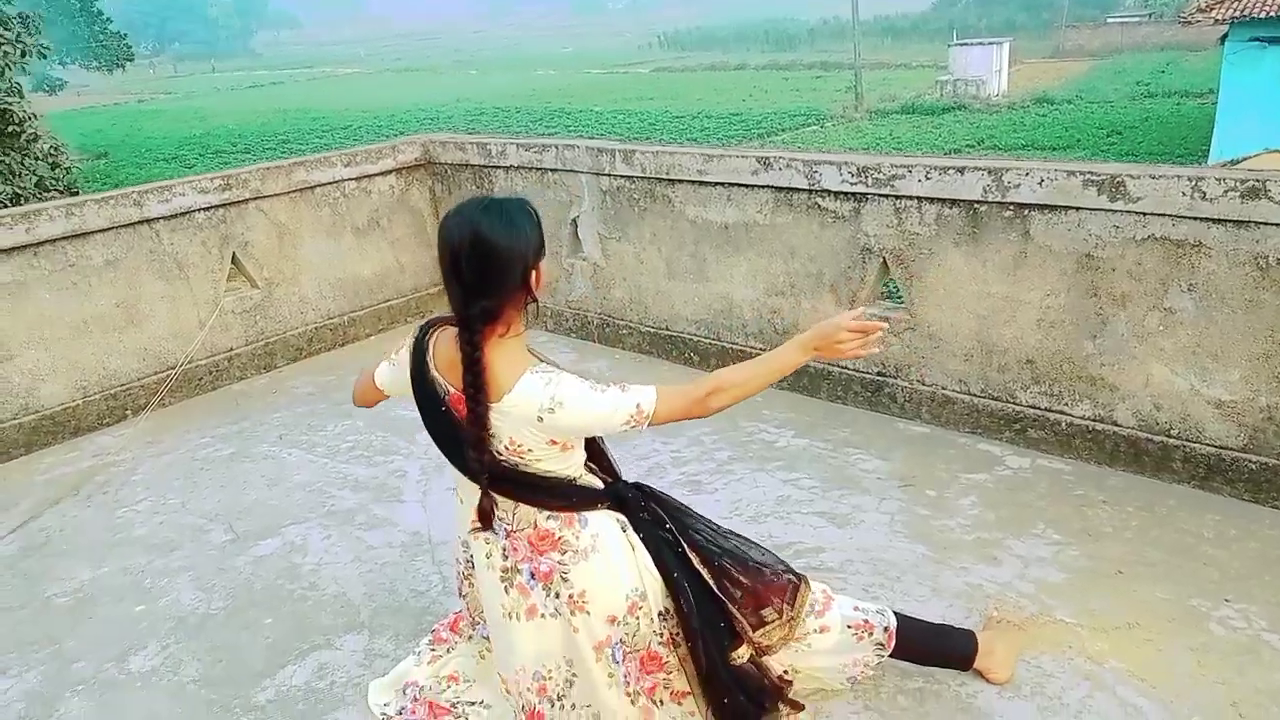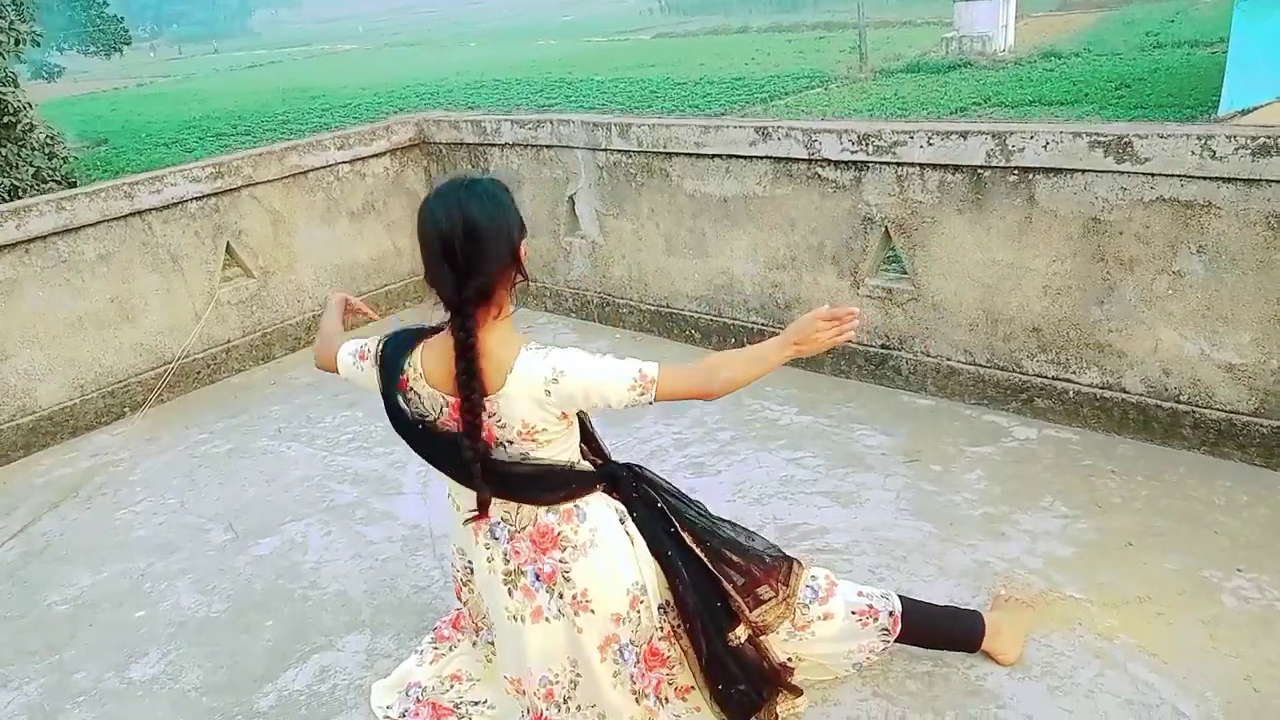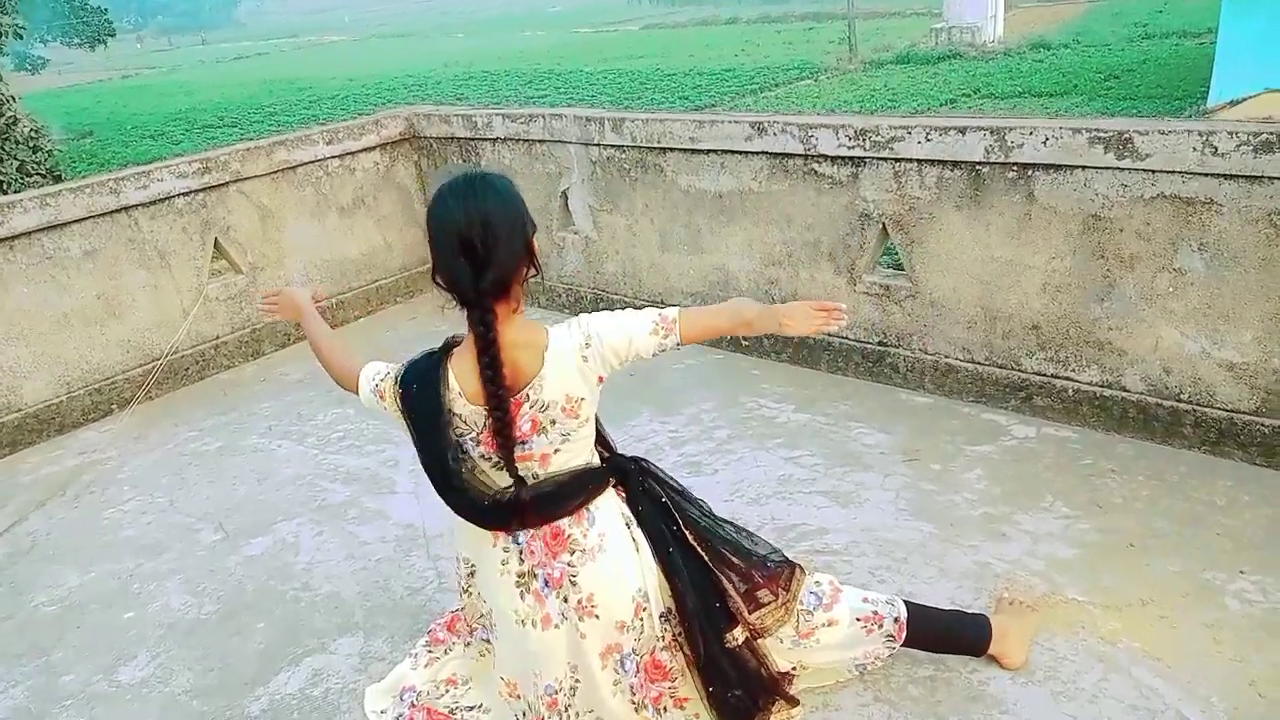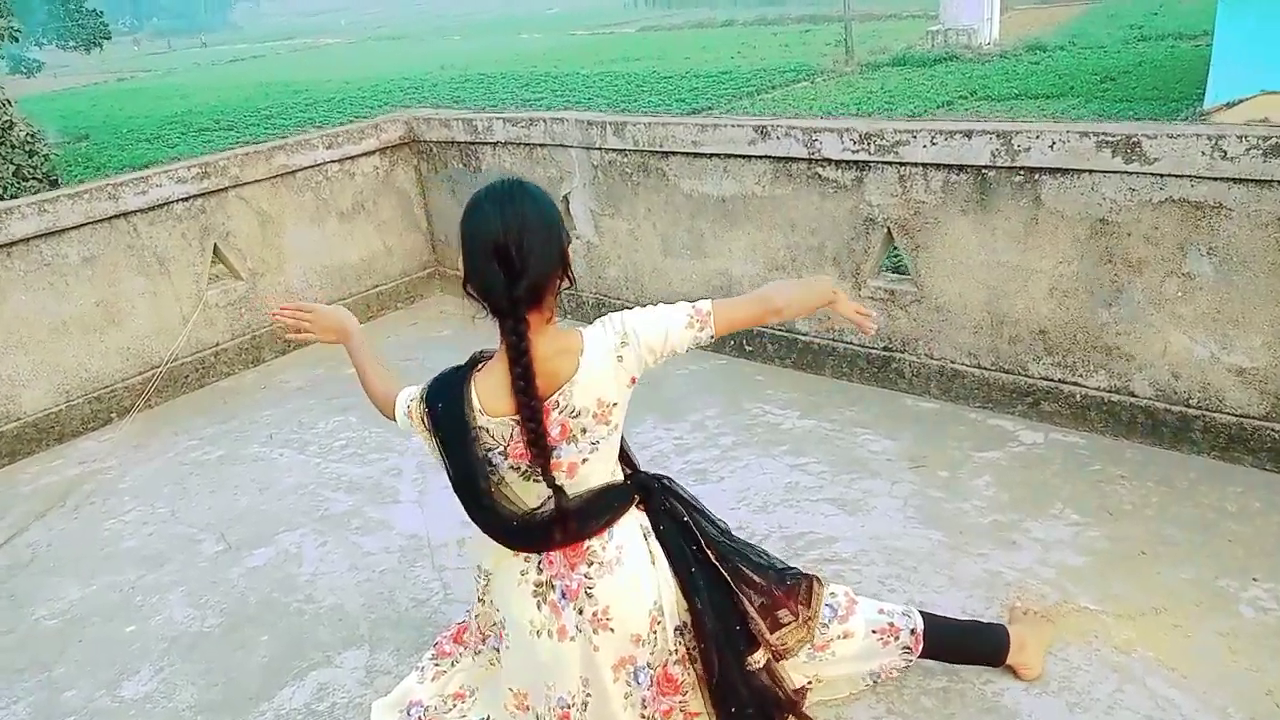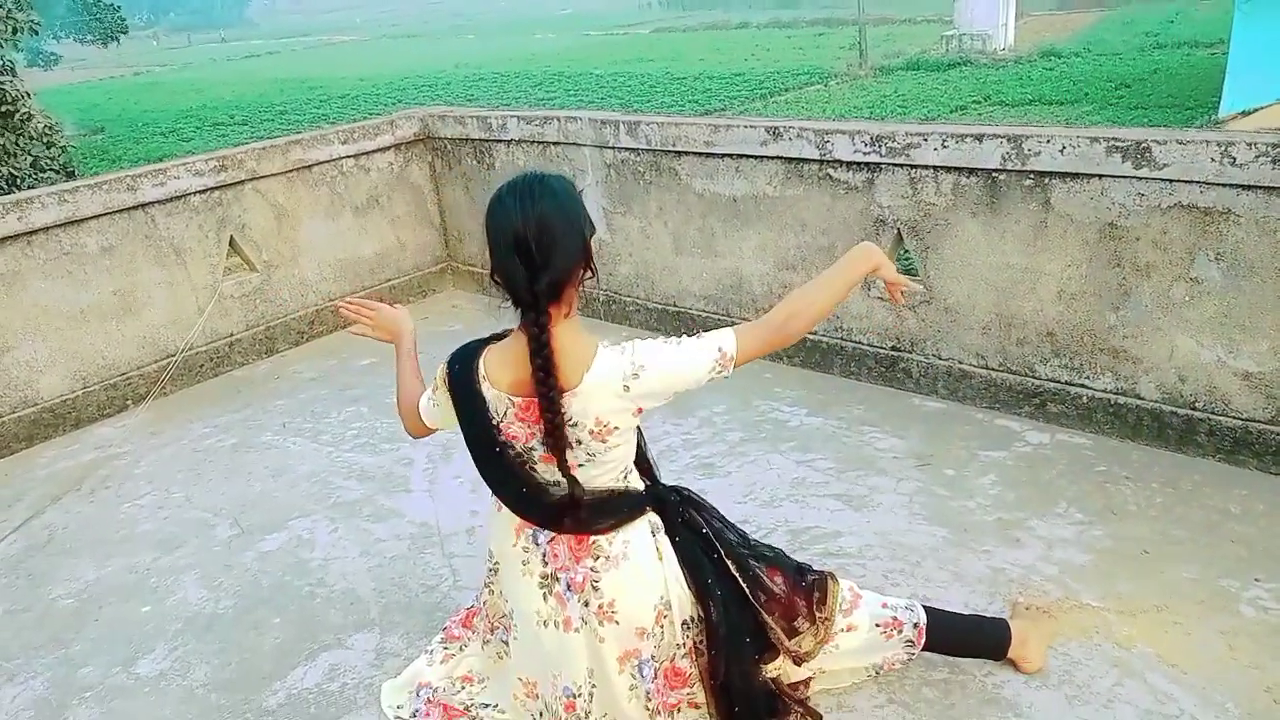
dt=0.3s
person 1, frame 1
left shoulder: (432, 349)
right shoulder: (549, 398)
left elbow: (364, 393)
right elbow: (703, 398)
right wrist: (809, 345)
left hip: (509, 582)
right hip: (593, 568)
right knee: (764, 606)
person 1, frame 2
left shoulder: (406, 361)
right shoulder: (548, 374)
left elbow: (327, 352)
right elbow: (703, 381)
left wrist: (336, 307)
right wrist: (791, 342)
left hip: (502, 575)
right hip: (590, 560)
right knee: (764, 593)
person 1, frame 3
left shoulder: (428, 385)
right shoulder: (579, 346)
left elbow: (350, 375)
right elbow: (712, 318)
left wrist: (306, 312)
right wrist: (783, 316)
left hip: (512, 584)
right hip: (604, 562)
right knee: (771, 597)
person 1, frame 4
left shoulder: (455, 399)
right shoulder: (612, 347)
left elbow: (391, 400)
right elbow: (758, 305)
left wrist: (348, 331)
right wrist: (828, 291)
left hip: (528, 604)
right hip: (621, 582)
right knee: (784, 610)
person 1, frame 5
left shoulder: (472, 370)
right shoulder: (622, 372)
left elbow: (414, 421)
right elbow: (775, 332)
left wrist: (402, 338)
right wrist: (861, 260)
left hip: (536, 585)
right hip: (626, 576)
right knee: (795, 603)
